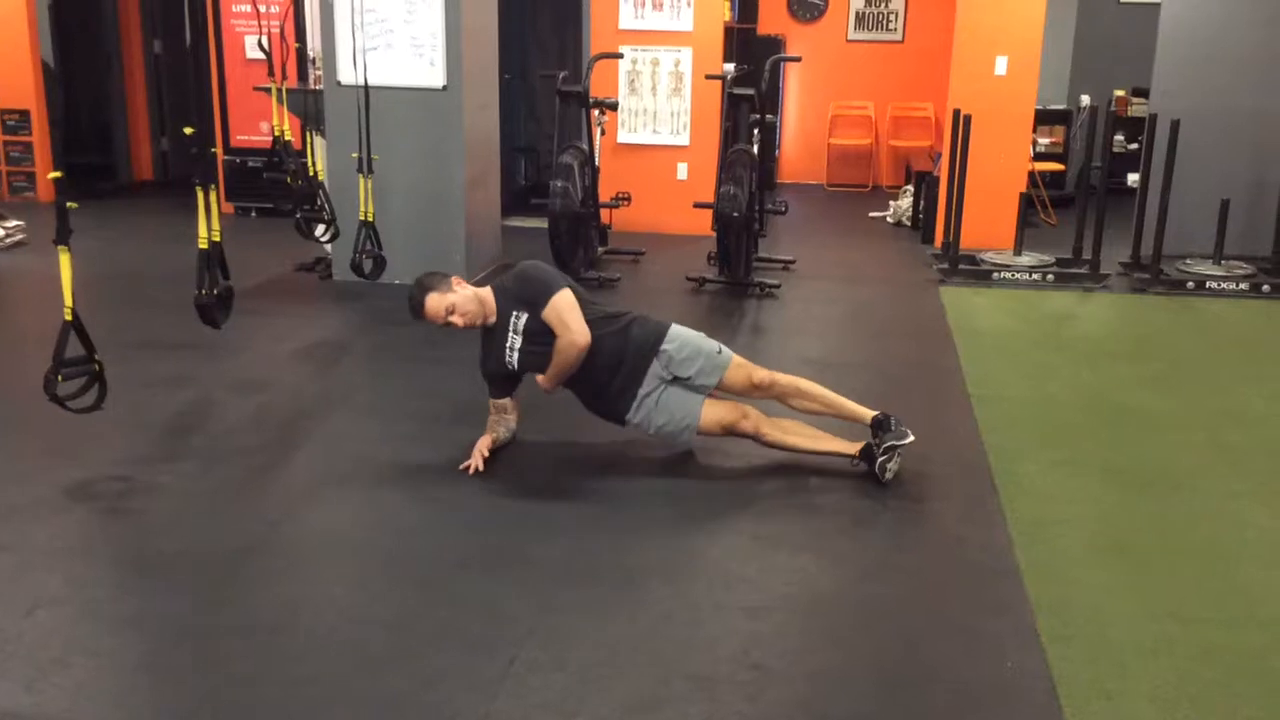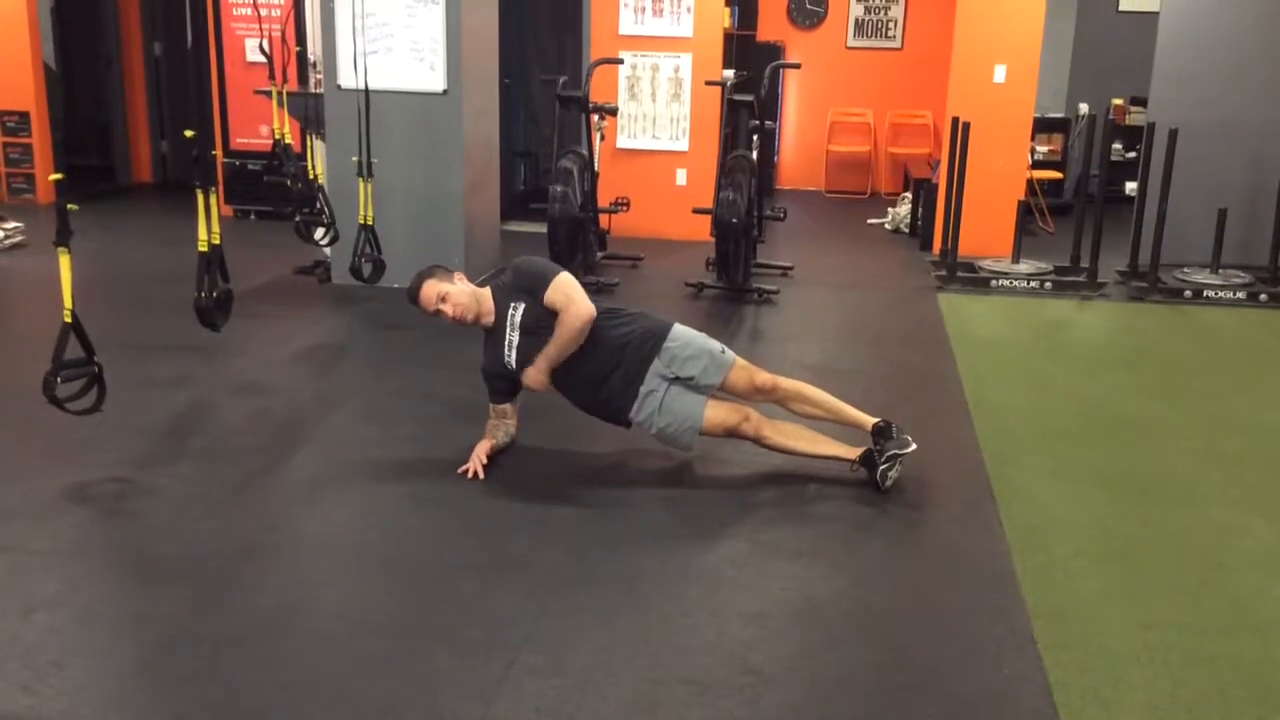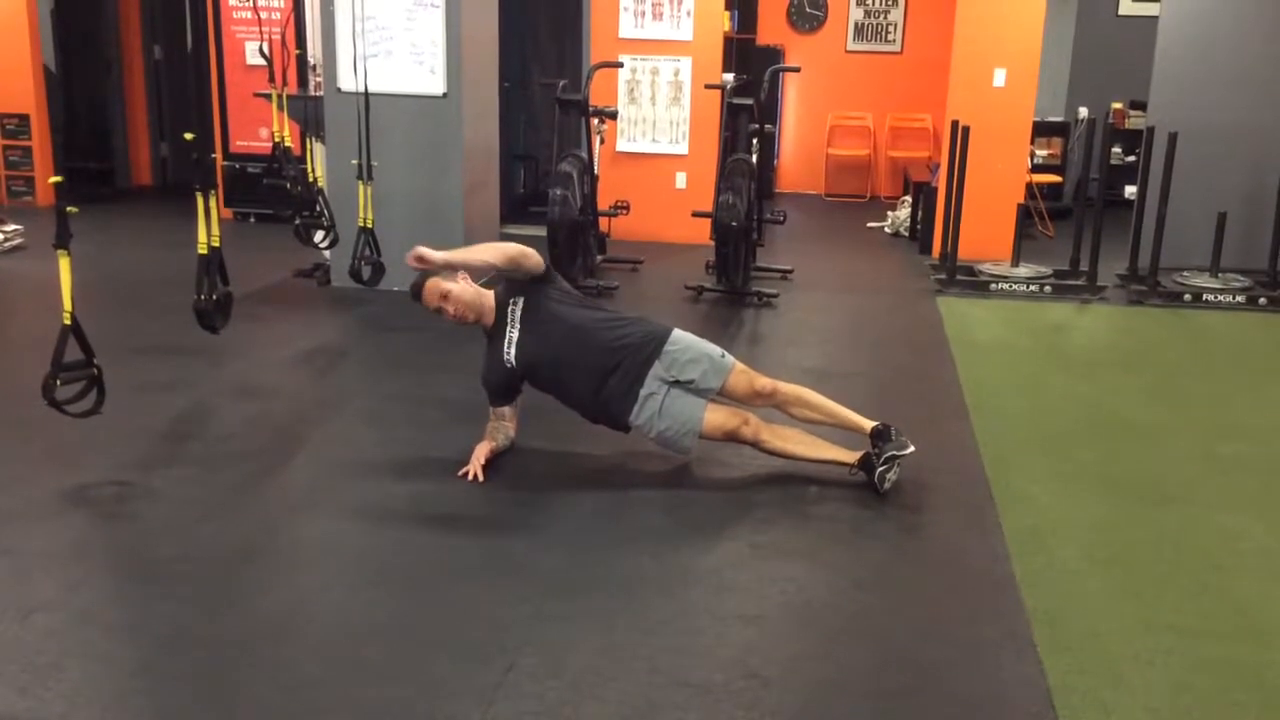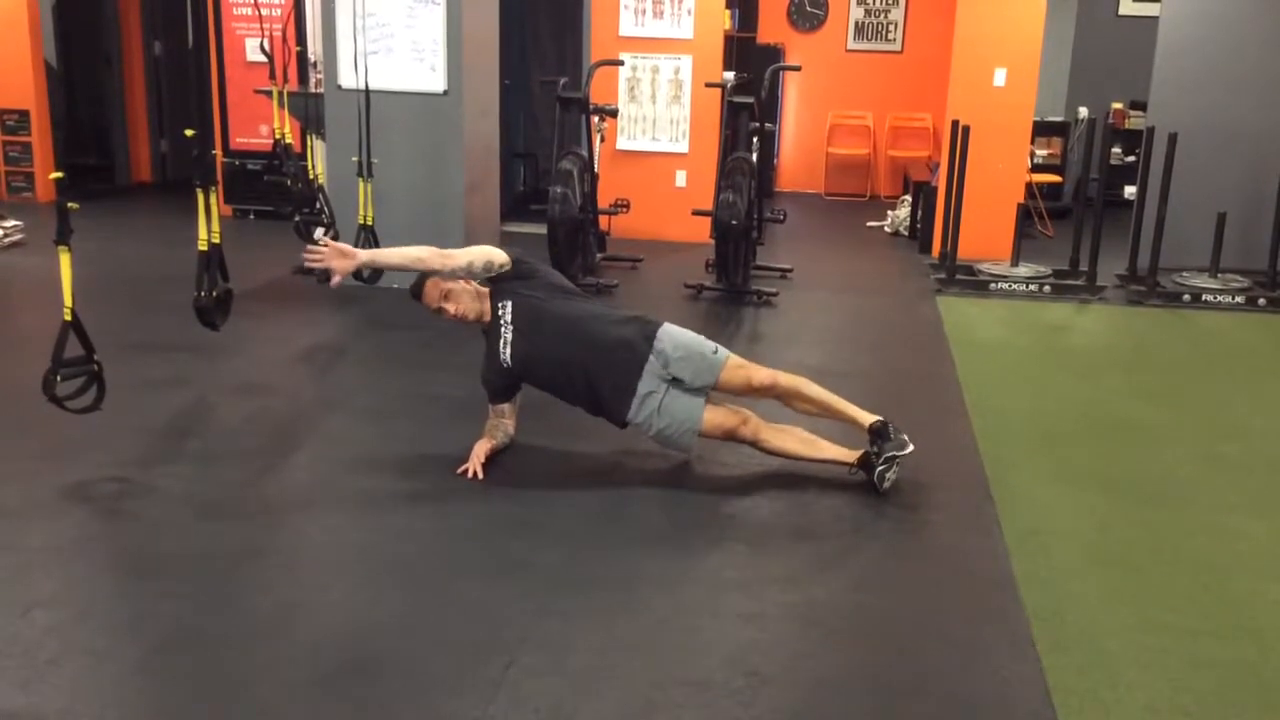
dt=1s
person 1, frame 1
left shoulder: (525, 278)
right shoulder: (494, 357)
left elbow: (578, 339)
right elbow: (504, 414)
left wrist: (550, 380)
right wrist: (489, 438)
left hip: (654, 347)
right hip: (634, 399)
left knee: (761, 382)
right knee: (743, 421)
left ankle: (876, 420)
right ankle: (863, 452)
person 1, frame 2
left shoulder: (522, 275)
right shoulder: (495, 361)
left elbow: (582, 312)
right elbow: (504, 418)
left wrist: (544, 368)
right wrist: (487, 443)
left hip: (653, 345)
right hip: (637, 396)
left knee: (763, 385)
right knee: (744, 422)
left ankle: (877, 429)
right ankle: (864, 457)
person 1, frame 3
left shoulder: (523, 285)
right shoulder: (497, 365)
left elbow: (515, 254)
right elbow: (503, 424)
left wrist: (440, 259)
right wrist: (485, 446)
left hip: (655, 350)
right hip: (638, 403)
left knee: (763, 390)
right knee: (745, 428)
left ankle: (878, 432)
right ankle: (863, 463)
person 1, frame 4
left shoulder: (511, 277)
right shoulder: (498, 361)
left elbow: (441, 258)
right elbow: (504, 420)
left wrist: (364, 257)
right wrist: (486, 443)
left hip: (652, 346)
right hip: (636, 399)
left knee: (758, 381)
right knee: (743, 427)
left ankle: (872, 426)
right ankle: (863, 460)
